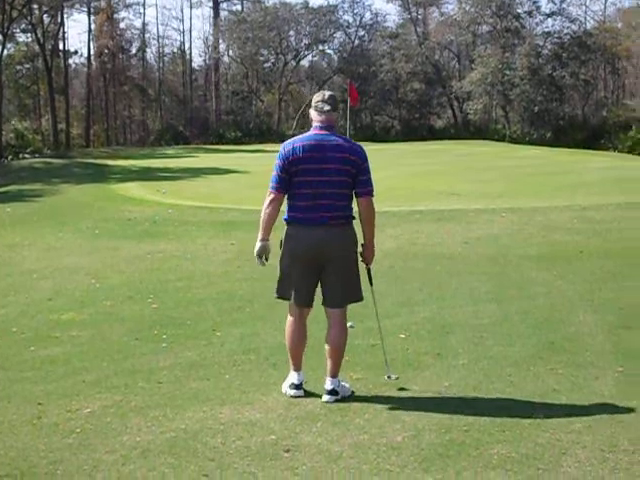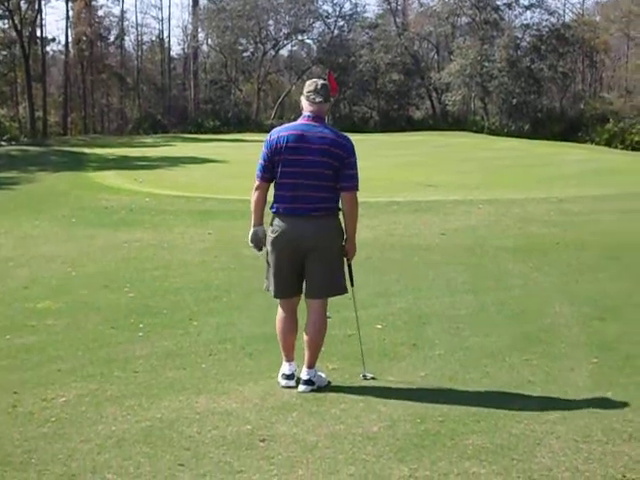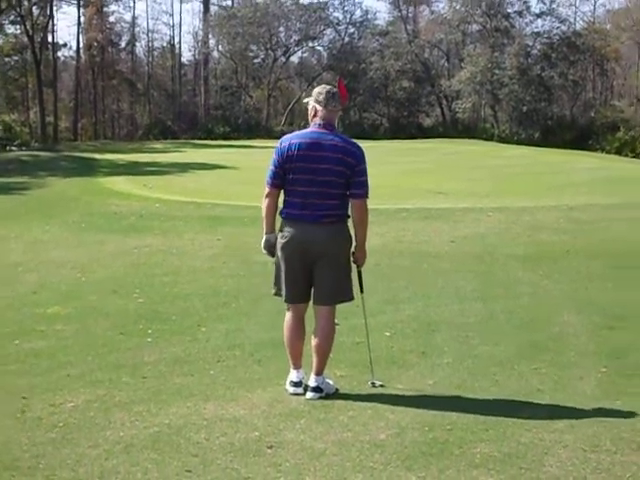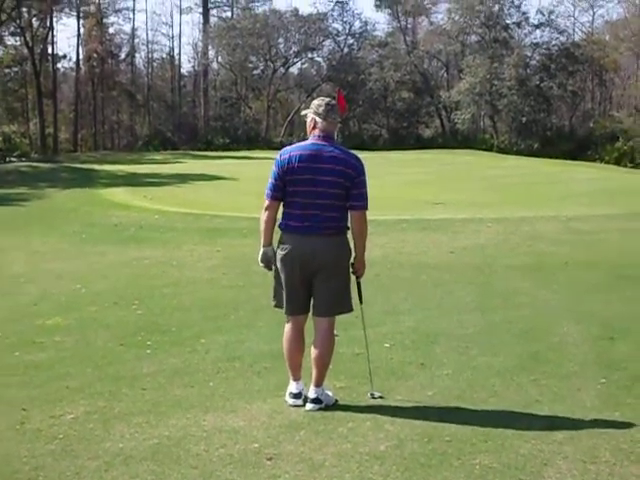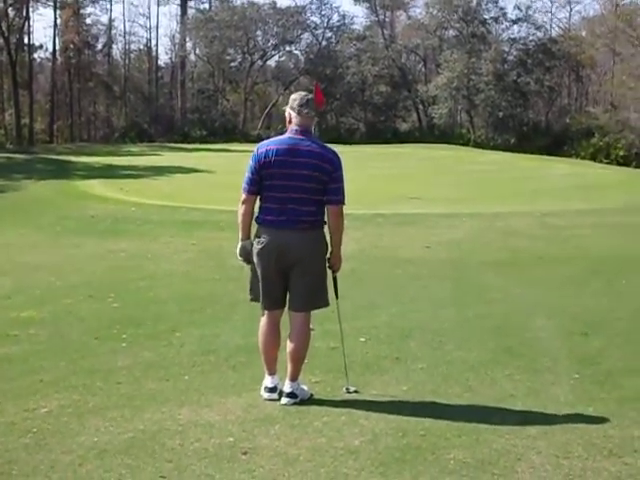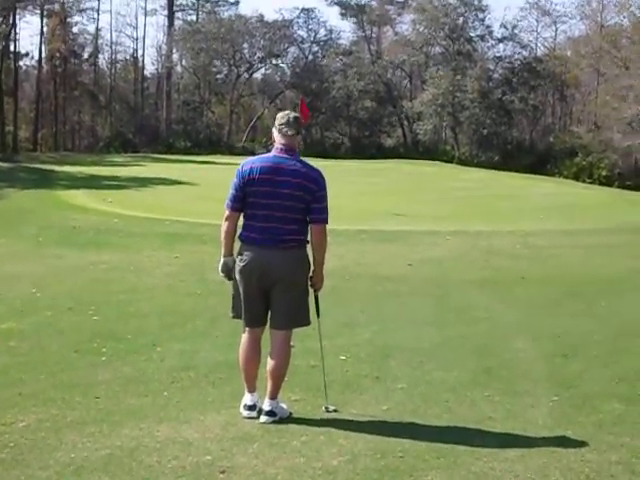
dt=0.5s
person 1, frame 1
left shoulder: (290, 147)
right shoulder: (355, 150)
left elbow: (273, 200)
right elbow: (365, 203)
left wrist: (263, 239)
right wrist: (369, 243)
left hip: (299, 237)
right hip: (339, 238)
left knee: (297, 311)
right knee: (336, 313)
left ankle: (295, 378)
right ankle: (333, 384)
person 1, frame 2
left shoulder: (277, 136)
right shoulder: (342, 143)
left elbow: (260, 187)
right elbow: (349, 197)
left wrist: (257, 225)
right wrist: (351, 239)
left hip: (284, 228)
right hip: (324, 230)
left knee: (287, 303)
right knee: (317, 304)
left ankle: (288, 368)
right ankle: (309, 374)
person 1, frame 3
left shoulder: (287, 143)
right shoulder: (352, 150)
left elbow: (270, 194)
right elbow: (358, 204)
left wrist: (269, 232)
right wrist: (360, 245)
left hip: (293, 233)
right hip: (332, 236)
left knee: (294, 309)
right knee: (325, 311)
left ankle: (295, 376)
right ankle: (317, 381)
person 1, frame 4
left shoulder: (287, 155)
right shoulder: (352, 162)
left elbow: (270, 207)
right elbow: (358, 216)
left wrist: (266, 246)
right wrist: (360, 256)
left hip: (292, 245)
right hip: (332, 248)
left knee: (294, 320)
right knee: (324, 322)
left ankle: (295, 387)
right ankle: (317, 392)
person 1, frame 5
left shoulder: (264, 150)
right shoulder: (328, 157)
left elbow: (246, 201)
right elbow: (334, 211)
left wrist: (244, 239)
right wrist: (336, 250)
left hip: (269, 239)
right hip: (308, 242)
left knee: (270, 314)
right knee: (300, 317)
left ankle: (270, 381)
right ankle: (292, 386)
person 1, frame 6
left shoulder: (248, 167)
right shoulder: (313, 176)
left elbow: (230, 217)
right elbow: (318, 230)
left wrist: (226, 255)
right wrist: (318, 269)
left hip: (251, 257)
right hip: (290, 261)
left knee: (251, 331)
right knee: (281, 335)
left ankle: (249, 399)
right ankle: (271, 404)
